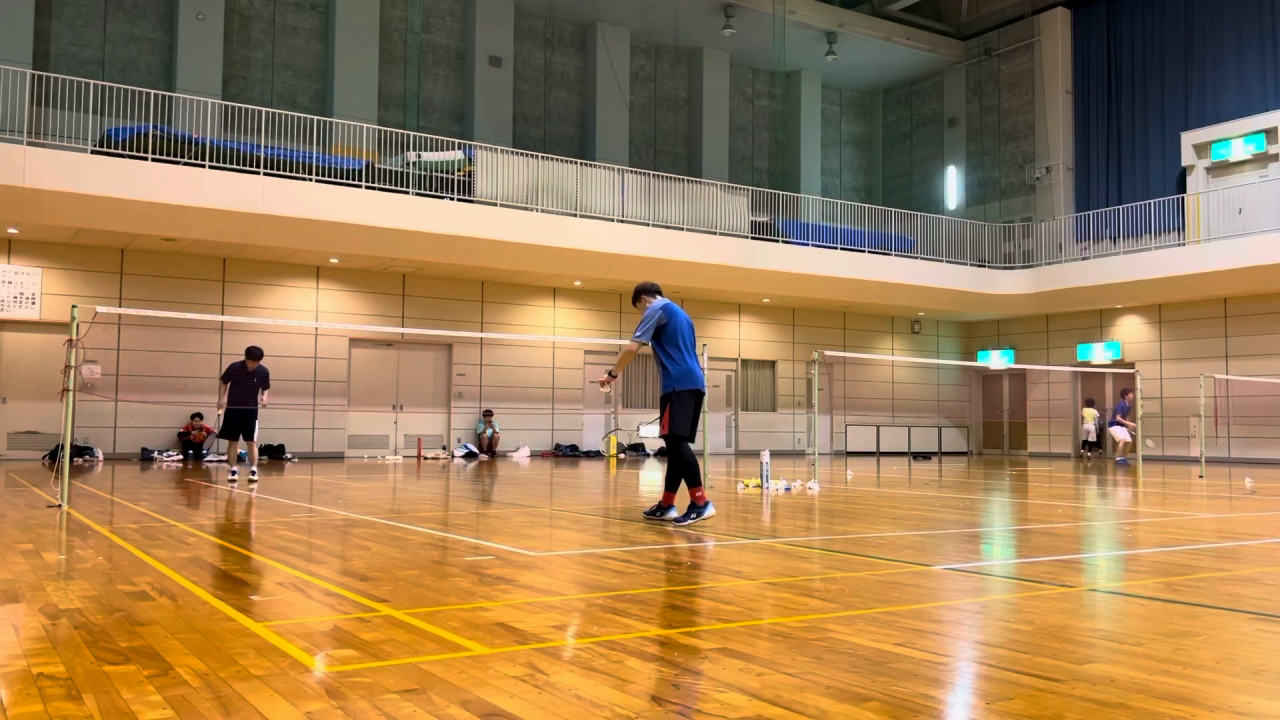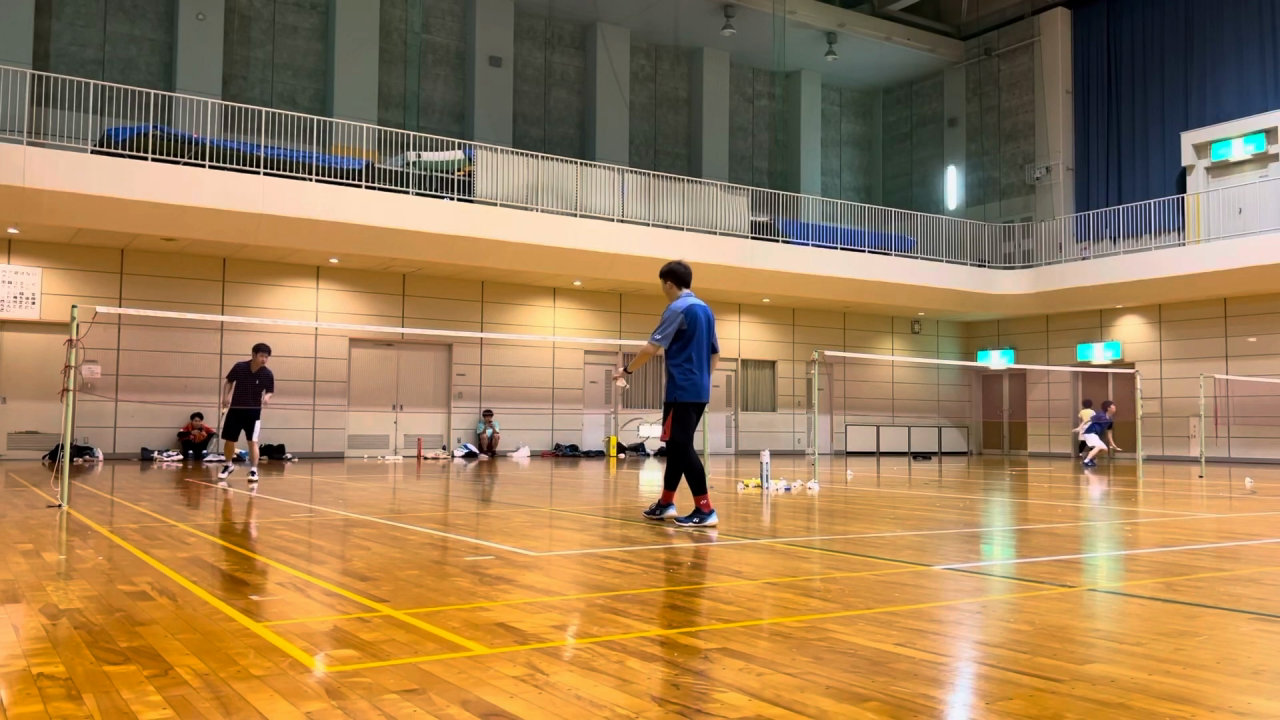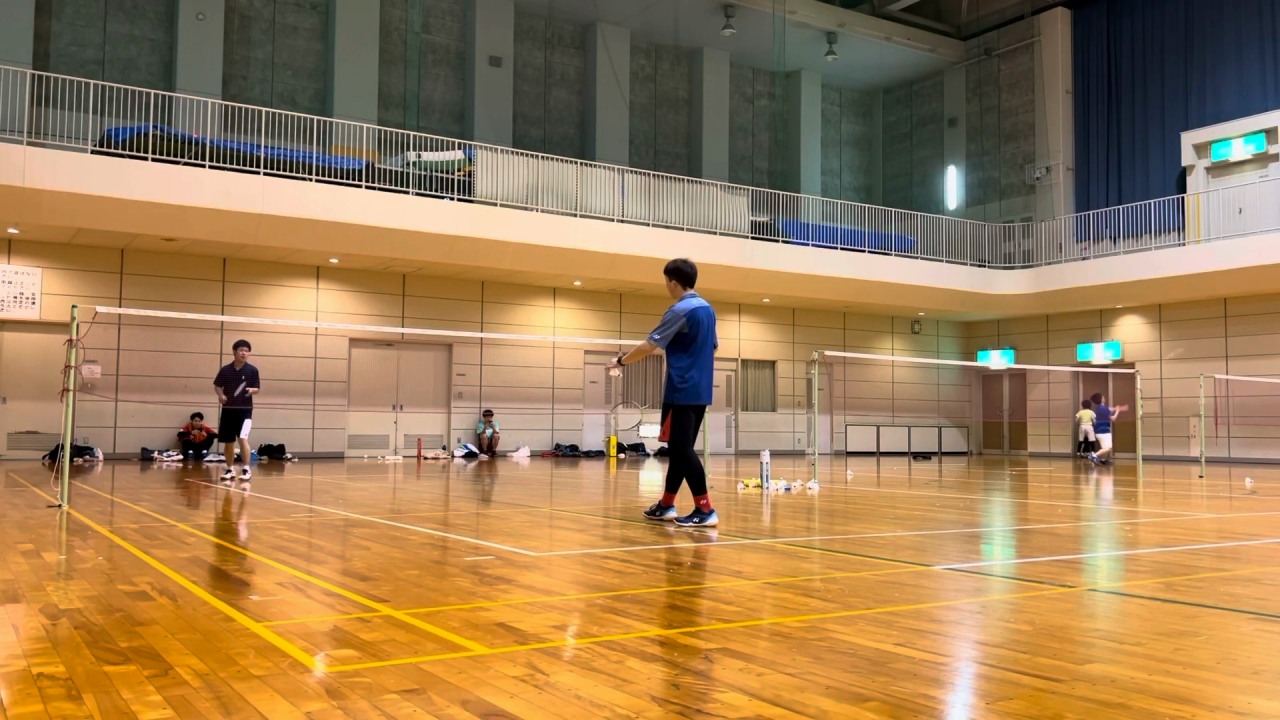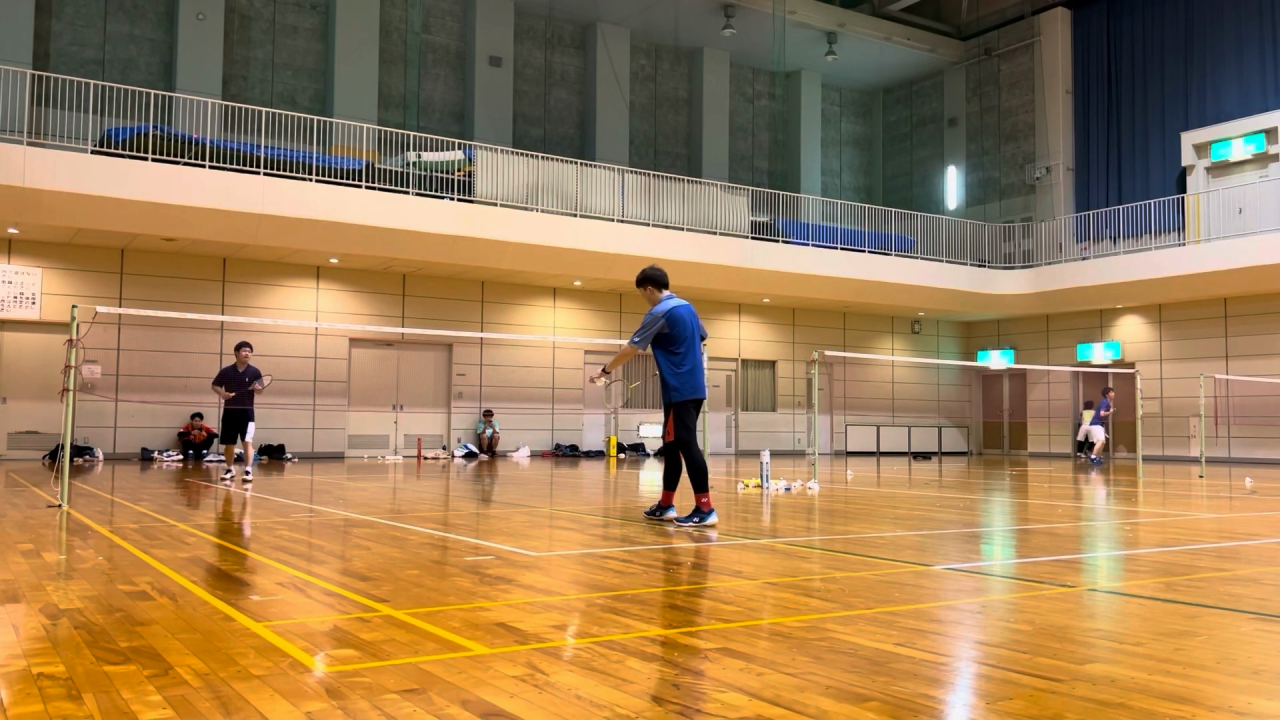
dt=0.5s
person 1, frame 1
left shoulder: (657, 309)
right shoulder: (681, 314)
left elbow: (633, 347)
left wrist: (612, 374)
left hip: (679, 384)
right hip: (693, 383)
left knee: (676, 442)
right knee: (676, 443)
left ankle: (700, 502)
right ankle: (667, 505)
person 1, frame 2
left shoulder: (678, 309)
right shoulder: (705, 310)
left elbow: (652, 348)
right elbow: (714, 353)
left wrist: (627, 370)
left hip: (682, 390)
right hip: (699, 390)
left knee: (683, 447)
right knee: (676, 445)
left ankle: (705, 510)
right ankle: (666, 503)
person 1, frame 3
left shoulder: (680, 311)
right shoulder: (707, 309)
left elbow: (649, 346)
right elbow: (712, 348)
left wrist: (621, 361)
left hip: (682, 392)
right hip: (700, 390)
left knee: (682, 449)
right knee: (679, 448)
left ankle: (705, 510)
right ankle: (666, 505)
person 1, frame 4
left shoulder: (660, 313)
right shoulder: (688, 307)
left elbow: (631, 349)
right elbow: (701, 337)
left wrist: (605, 370)
left hip: (679, 390)
right hip: (694, 387)
left knee: (686, 445)
right knee: (672, 445)
left ankle: (705, 509)
right ankle: (666, 505)
